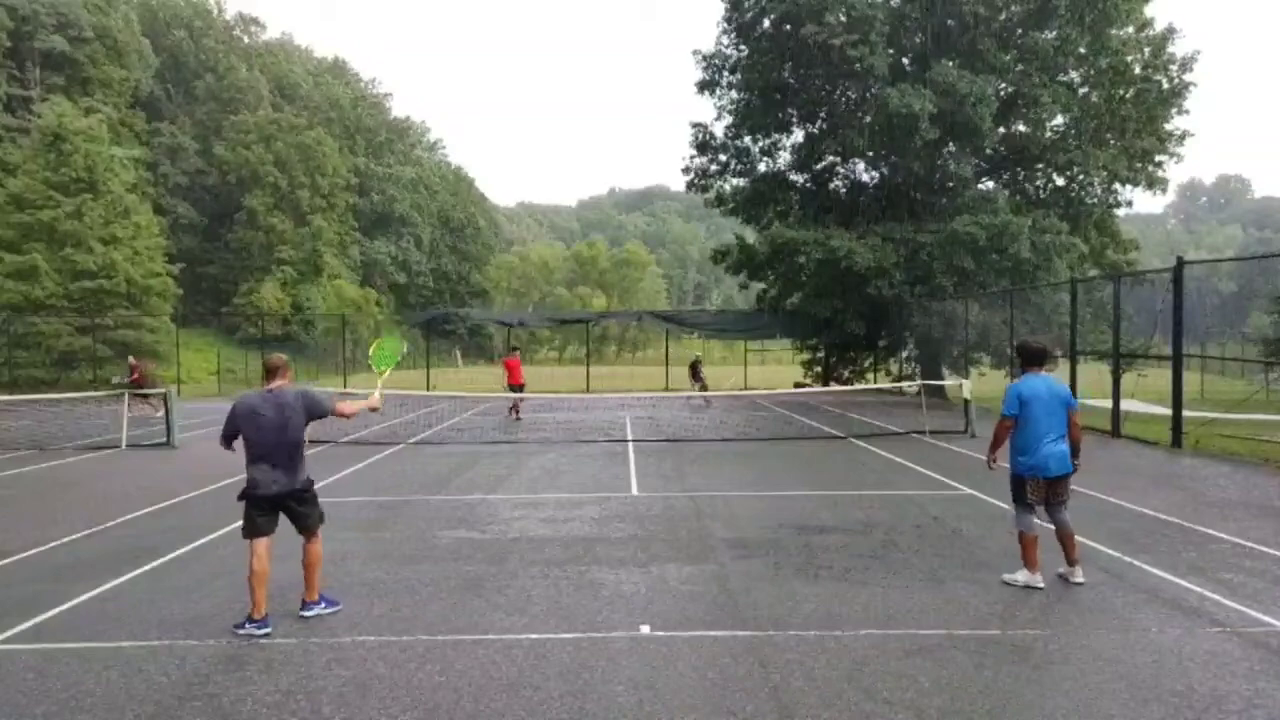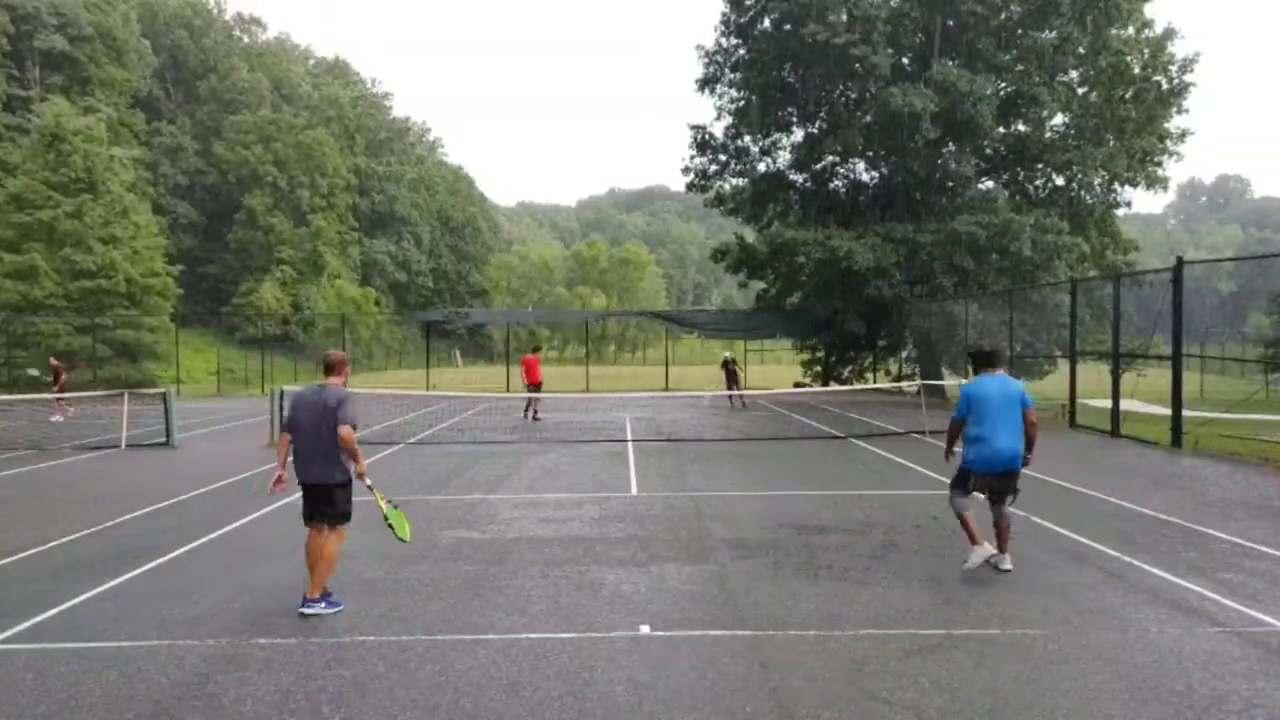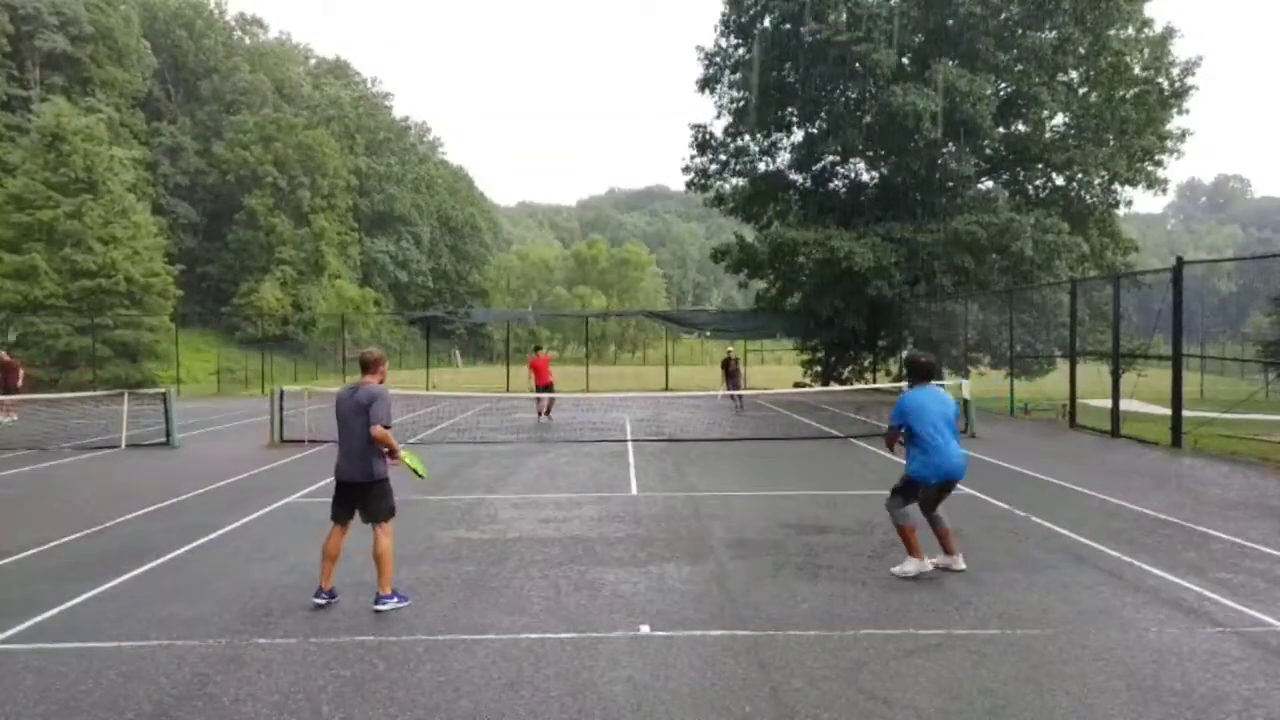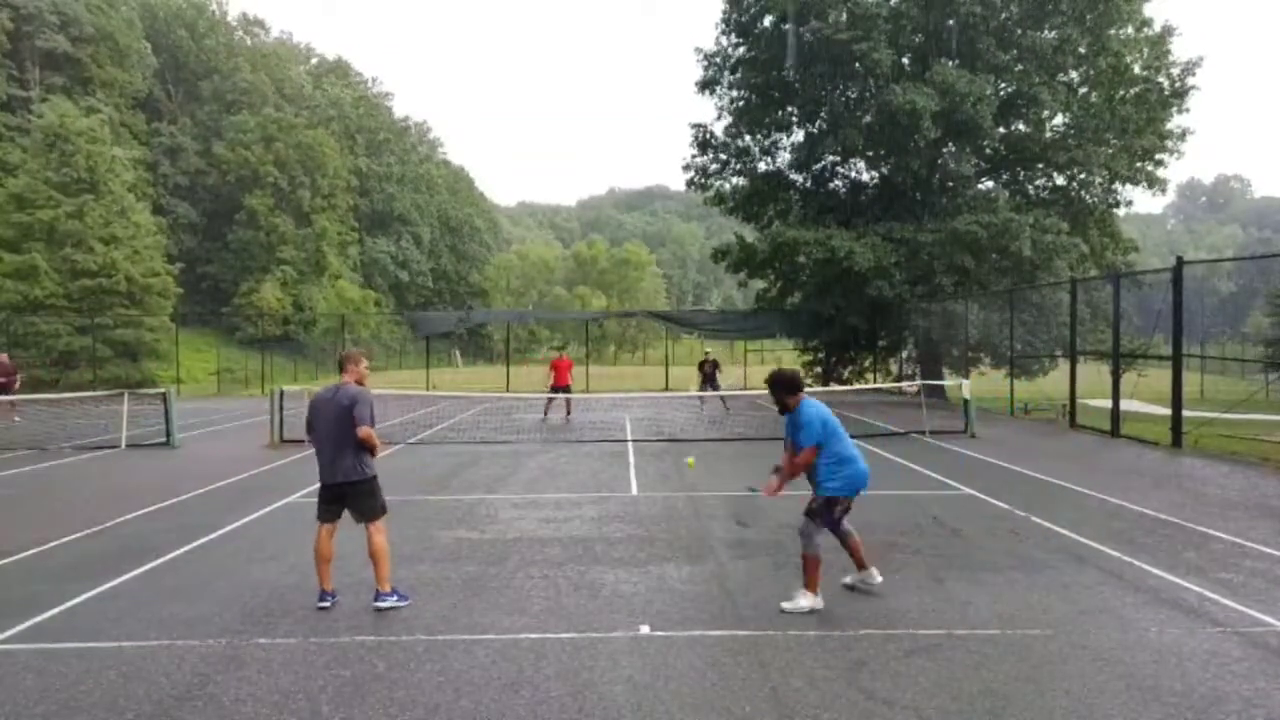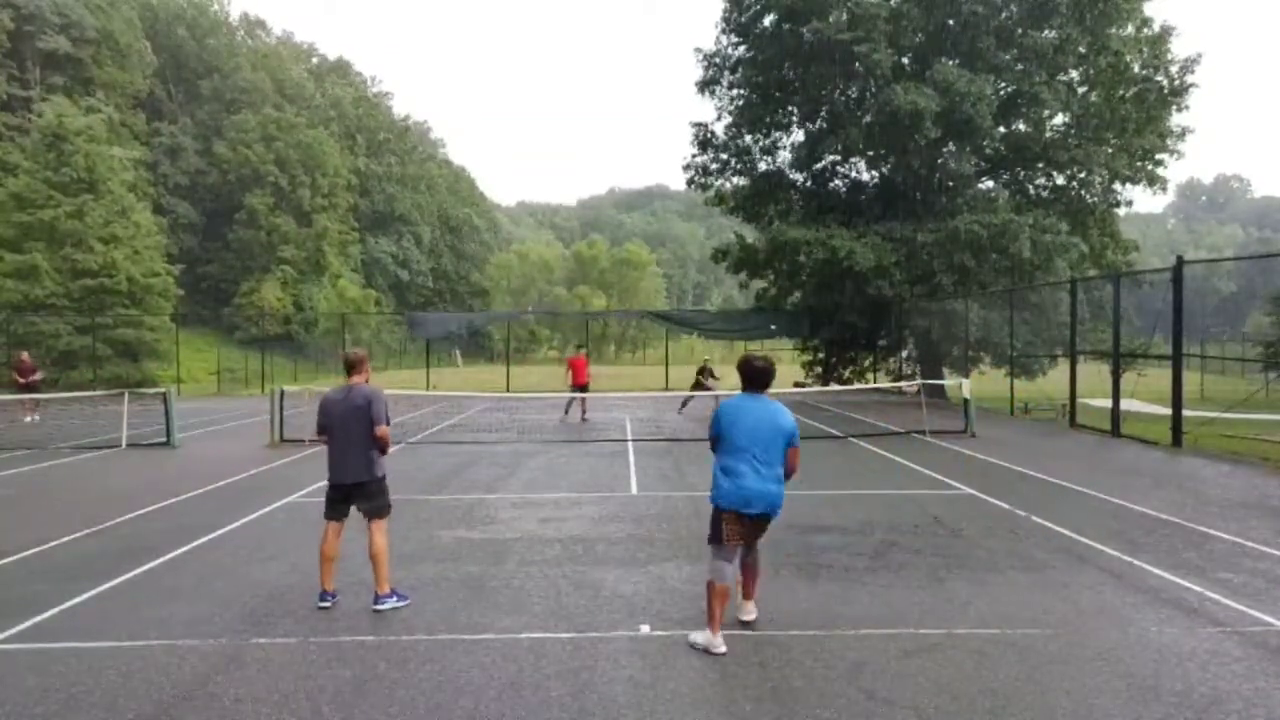
dt=0.7s
person 1, frame 1
left shoulder: (243, 404)
right shoulder: (300, 397)
left elbow: (226, 442)
right elbow: (342, 410)
left wrist: (250, 440)
right wrist: (370, 403)
left hip: (260, 487)
right hip: (295, 484)
left knee: (259, 548)
right knee: (312, 537)
left ankle: (258, 617)
right ankle: (311, 600)
person 1, frame 2
left shoulder: (300, 396)
right shoulder: (342, 396)
left elbow: (286, 435)
right elbow: (344, 433)
left wrist: (281, 468)
right wrist: (359, 460)
left hip: (307, 475)
right hip: (335, 475)
left knee: (316, 530)
right knee: (335, 532)
left ankle: (315, 592)
right ankle: (314, 598)
person 1, frame 3
left shoulder: (343, 394)
right shoulder: (378, 393)
right elbow: (378, 431)
right wrist: (395, 448)
left hip: (344, 472)
right hip: (371, 473)
left knee: (338, 528)
right knee: (383, 529)
left ankle: (324, 589)
right ankle: (385, 594)
person 1, frame 4
left shoulder: (318, 398)
right shoulder: (359, 394)
left elbow: (311, 435)
right elbow: (363, 432)
right wrist: (375, 446)
left hip: (329, 474)
right hip: (358, 473)
left knee: (326, 529)
right knee: (376, 527)
left ankle: (325, 592)
right ankle: (384, 592)
person 1, frame 5
left shoulder: (328, 399)
right shoulder: (373, 394)
left elbow: (323, 436)
right elbow: (381, 431)
right wrist: (385, 446)
left hip: (338, 474)
right hip: (368, 473)
left knee: (332, 529)
right knee: (377, 529)
left ankle: (326, 592)
right ankle: (383, 594)
person 2, frame 1
left shoulder: (1018, 388)
right shoulder: (1062, 388)
left elbow: (1006, 425)
right elbow: (1075, 425)
left wrist: (992, 451)
right wrist: (1075, 457)
left hip: (1030, 464)
right hip: (1059, 461)
left knee: (1025, 513)
right knee: (1059, 513)
left ankle: (1032, 573)
right ankle: (1074, 569)
person 2, frame 2
left shoulder: (970, 389)
right shoulder: (1016, 386)
left elbow: (957, 424)
right elbow: (1031, 422)
left wrist: (949, 447)
right wrist: (1028, 451)
left hip: (980, 457)
right hip: (1011, 458)
left knee: (958, 495)
right knee: (999, 504)
left ankle: (980, 545)
right ankle: (1003, 556)
person 2, frame 3
left shoulder: (907, 399)
right shoulder: (947, 398)
left elbow: (891, 437)
left wrist: (890, 442)
left hip: (928, 467)
right hip: (954, 466)
left knee: (895, 505)
right knee: (929, 507)
left ankle: (916, 559)
right ankle: (953, 557)
person 2, frame 4
left shoulder: (809, 414)
right shoulder: (794, 414)
left elbow: (805, 459)
right elbow: (790, 452)
left wrist: (781, 481)
right wrist: (780, 472)
left hip: (842, 478)
right hip: (845, 475)
left knee: (808, 530)
right knee: (835, 522)
left ankle: (811, 594)
right ankle: (866, 572)
person 2, frame 5
left shoulder: (725, 408)
right shoulder: (785, 416)
left elbow: (714, 447)
right elbow: (792, 465)
left hip: (731, 495)
right hip: (768, 497)
left knee: (722, 560)
right knee: (750, 548)
left ankle: (714, 634)
right ankle: (748, 606)
